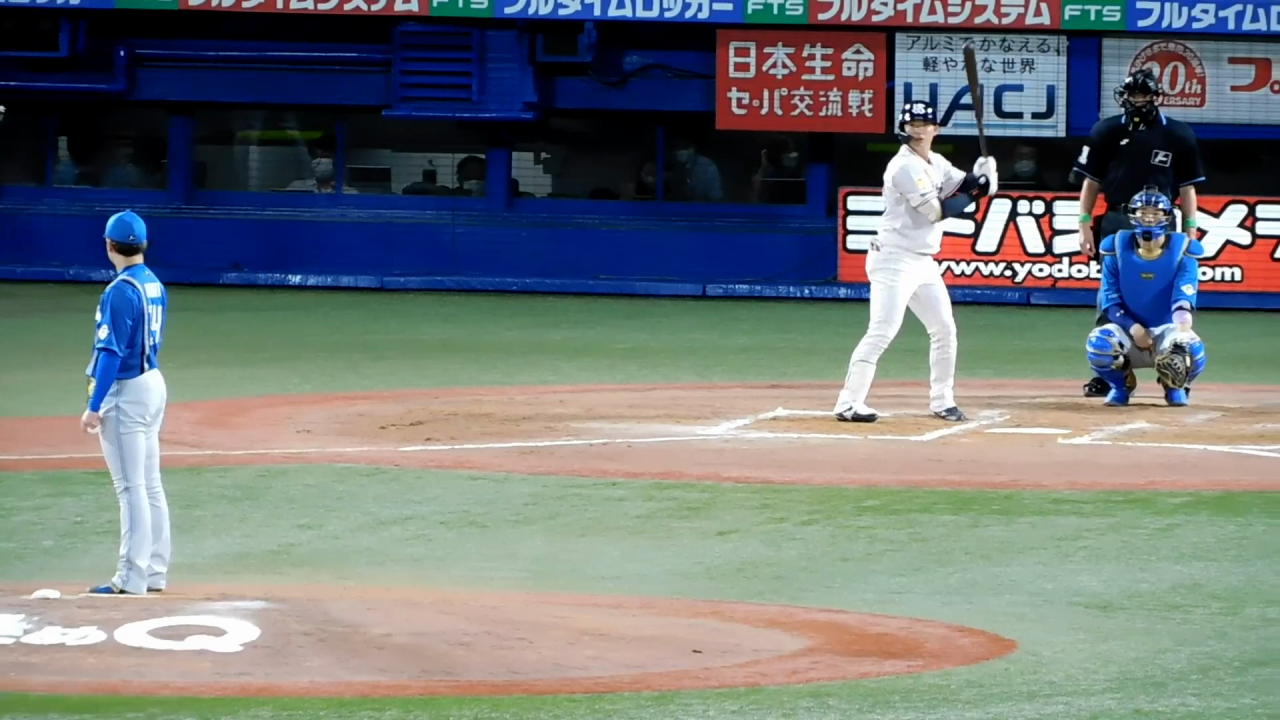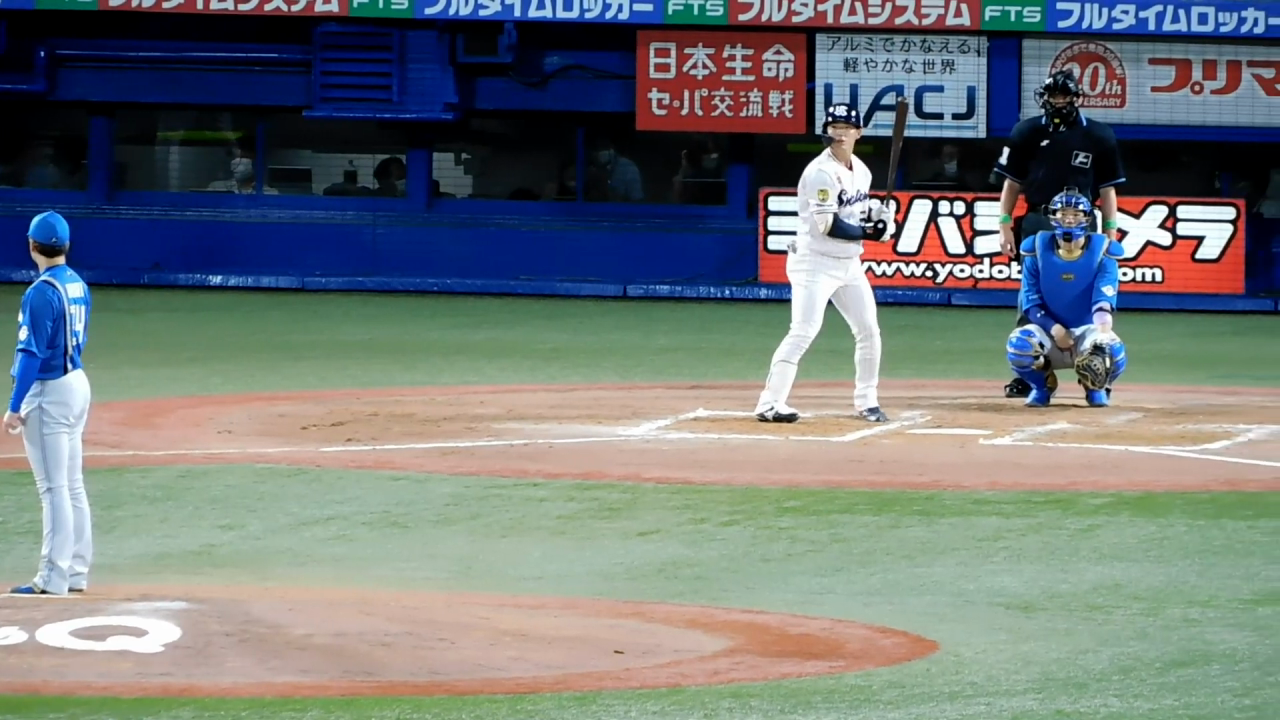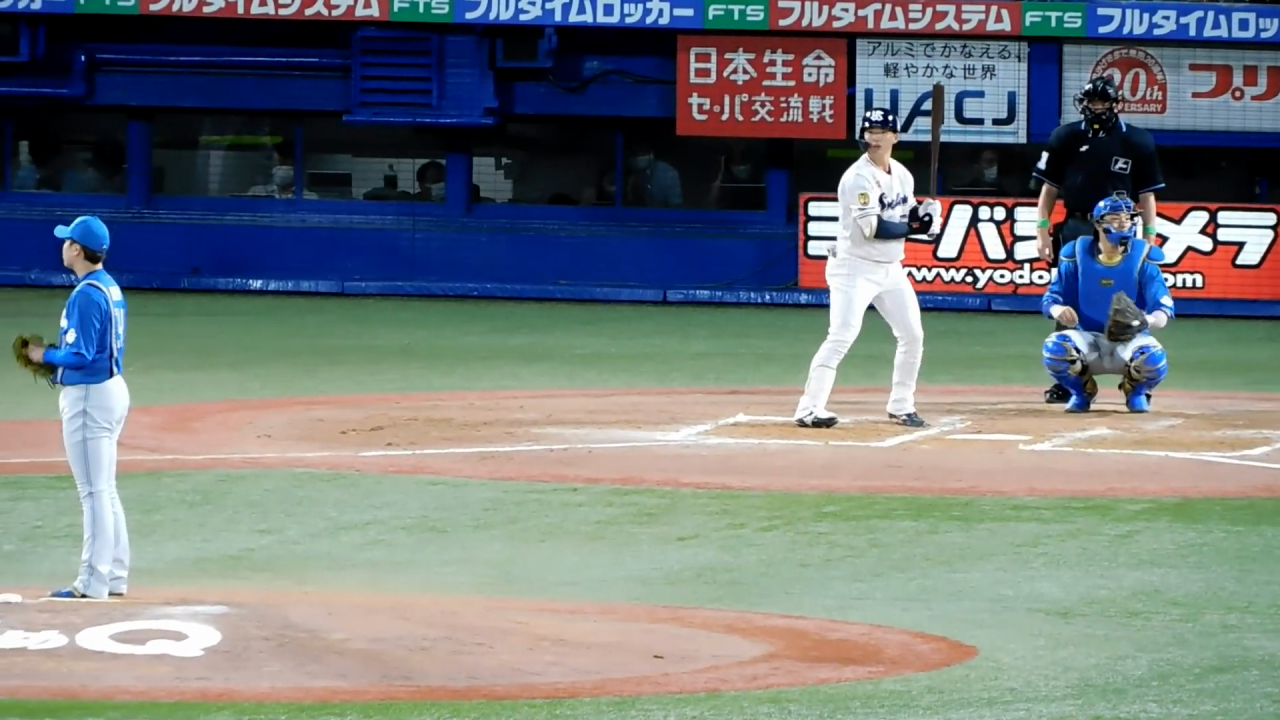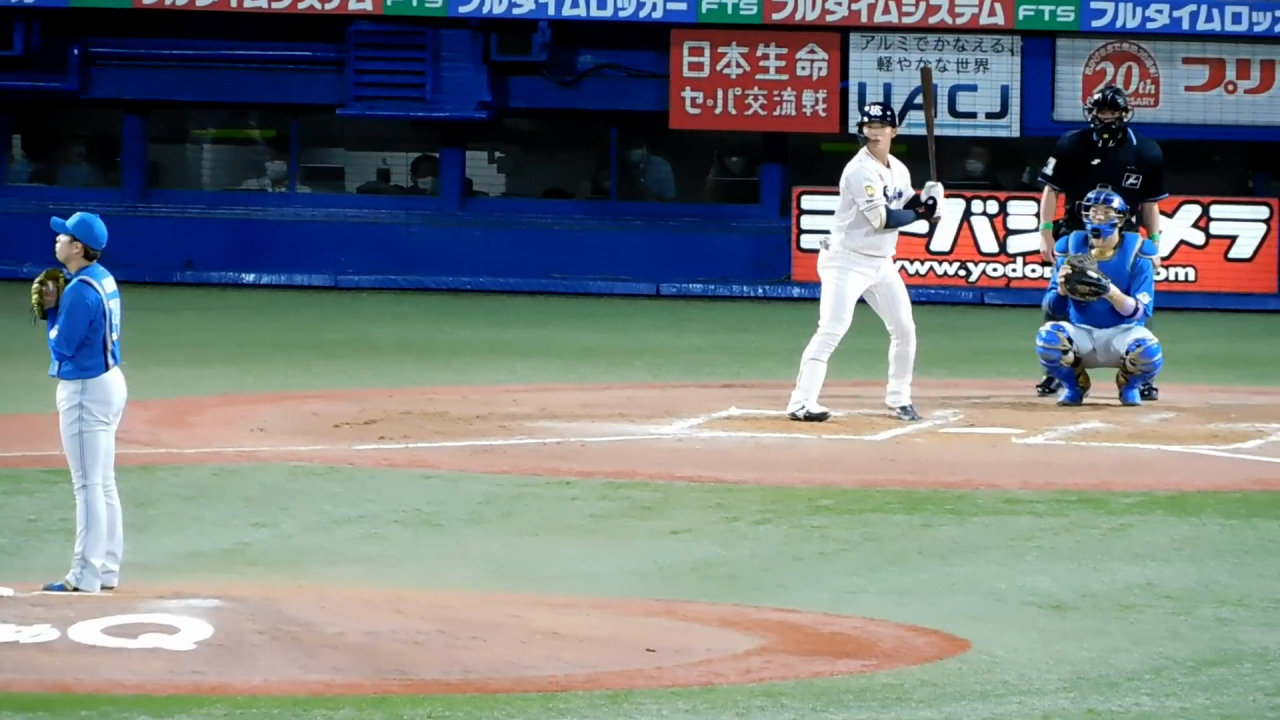
dt=0.7s
person 1, frame 1
left shoulder: (120, 290)
right shoulder: (154, 284)
left elbow: (111, 353)
left wrist: (94, 406)
left hip: (126, 392)
right hip: (152, 383)
left knee: (130, 487)
right knee: (149, 484)
left ankle: (133, 578)
right ankle: (154, 570)
person 1, frame 2
left shoulder: (41, 292)
right shoulder: (79, 285)
left elbow: (32, 354)
left wrist: (14, 406)
left hip: (49, 393)
right hip: (76, 384)
left knee: (53, 488)
right knee: (72, 485)
left ankle: (54, 578)
right ankle: (75, 571)
person 1, frame 3
left shoulder: (85, 295)
right shoulder: (110, 288)
left elbow: (78, 356)
left wrist: (43, 355)
right wrist: (55, 352)
left hip: (89, 397)
right hip: (112, 390)
left knee: (93, 492)
right knee: (106, 491)
left ankle: (93, 583)
right ankle: (114, 576)
person 1, frame 4
left shoulder: (79, 290)
right shoulder: (102, 278)
left elbow: (62, 349)
left wrist: (52, 311)
right wrist: (57, 307)
left hip: (85, 390)
right hip: (107, 382)
left knee: (87, 486)
right knee: (103, 483)
left ankle: (85, 576)
right ankle: (106, 568)
person 2, frame 1
left shoulder: (1178, 135)
right shoulder: (1106, 131)
left elbow: (1187, 189)
right elbow: (1091, 182)
left wrist: (1190, 233)
right wrist: (1085, 225)
right hip: (1116, 224)
person 2, frame 2
left shoulder: (1099, 135)
right shoulder: (1027, 132)
left elbow: (1107, 190)
right elbow: (1012, 183)
left wrist: (1110, 233)
right wrist: (1006, 225)
right hip: (1037, 224)
person 2, frame 3
left shoulder: (1138, 141)
right shoulder: (1065, 137)
left elbow: (1147, 195)
right elbow: (1050, 187)
left wrist: (1149, 238)
right wrist: (1043, 229)
right hip: (1076, 229)
person 2, frame 4
left shoulder: (1147, 152)
right shoulder: (1072, 144)
left elbow: (1150, 203)
right elbow: (1051, 190)
left wrist: (1154, 246)
right wrist: (1046, 235)
right hip: (1075, 234)
right ankle: (1054, 372)
person 3, frame 1
left shoulder: (934, 161)
right shoulder: (905, 166)
left elbow: (962, 185)
right elbow: (937, 211)
left wrist: (982, 174)
right wrist: (974, 192)
left hip: (923, 261)
right hip: (895, 260)
left knee: (944, 329)
right knee: (881, 332)
left ankle: (942, 400)
right ankle: (848, 403)
person 3, frame 2
left shoulder: (862, 171)
right shoulder: (820, 171)
right elbow: (828, 225)
left wrist: (876, 214)
right wrist: (869, 232)
left hip: (849, 263)
right hip: (814, 262)
left knee: (869, 329)
right knee: (804, 332)
left ankle: (866, 400)
right ankle: (769, 404)
person 3, frame 3
left shoulder: (902, 174)
right shoulder: (858, 177)
left elbow: (905, 214)
right elbow: (873, 228)
left wrist: (923, 214)
right wrist: (916, 228)
left hip: (890, 268)
right hip: (854, 267)
left knee: (912, 334)
right knee: (841, 337)
left ankle: (901, 405)
right ankle: (808, 409)
person 3, frame 4
left shoulder: (898, 168)
right shoulder: (860, 169)
left elbow: (906, 205)
right elbow: (882, 219)
left wrist: (927, 197)
right wrist: (922, 212)
left hip: (882, 262)
right hip: (846, 259)
left knee: (904, 327)
right knee: (832, 330)
left ankle: (900, 398)
right ankle: (801, 402)
person 4, frame 1
left shoulder: (1182, 250)
right shoulder: (1116, 249)
left elbow: (1184, 301)
right elbow: (1110, 302)
left wrist: (1182, 336)
right wrist: (1135, 330)
left hip: (1167, 330)
right hip: (1128, 330)
left knee: (1193, 351)
right knee: (1098, 343)
left ankle: (1175, 386)
right ankle: (1121, 385)
person 4, frame 2
left shoulder: (1102, 252)
right shoulder: (1037, 250)
left elbow: (1104, 302)
right elbow: (1030, 303)
left wrist: (1102, 338)
right wrist: (1056, 330)
left hip: (1088, 331)
right hip: (1049, 331)
left knee: (1113, 352)
right knee: (1018, 344)
left ankle: (1096, 386)
right ankle: (1042, 385)
person 4, frame 3
left shoulder: (1143, 259)
right shoulder: (1077, 255)
left elbow: (1164, 308)
right elbow: (1050, 298)
left wrist: (1148, 321)
right wrist: (1057, 309)
left hip: (1130, 340)
right hip: (1087, 339)
left knee: (1154, 359)
right knee: (1054, 348)
left ankle: (1136, 391)
right ankle: (1081, 391)
person 4, frame 4
left shoulder: (1136, 254)
right shoulder: (1072, 249)
left elbow: (1142, 311)
right elbow: (1054, 308)
left wrist: (1111, 291)
right wrist: (1062, 288)
left hip: (1123, 333)
right hip: (1083, 333)
left knee: (1149, 353)
right knee: (1047, 337)
left ankle: (1129, 385)
right ankle: (1075, 385)
